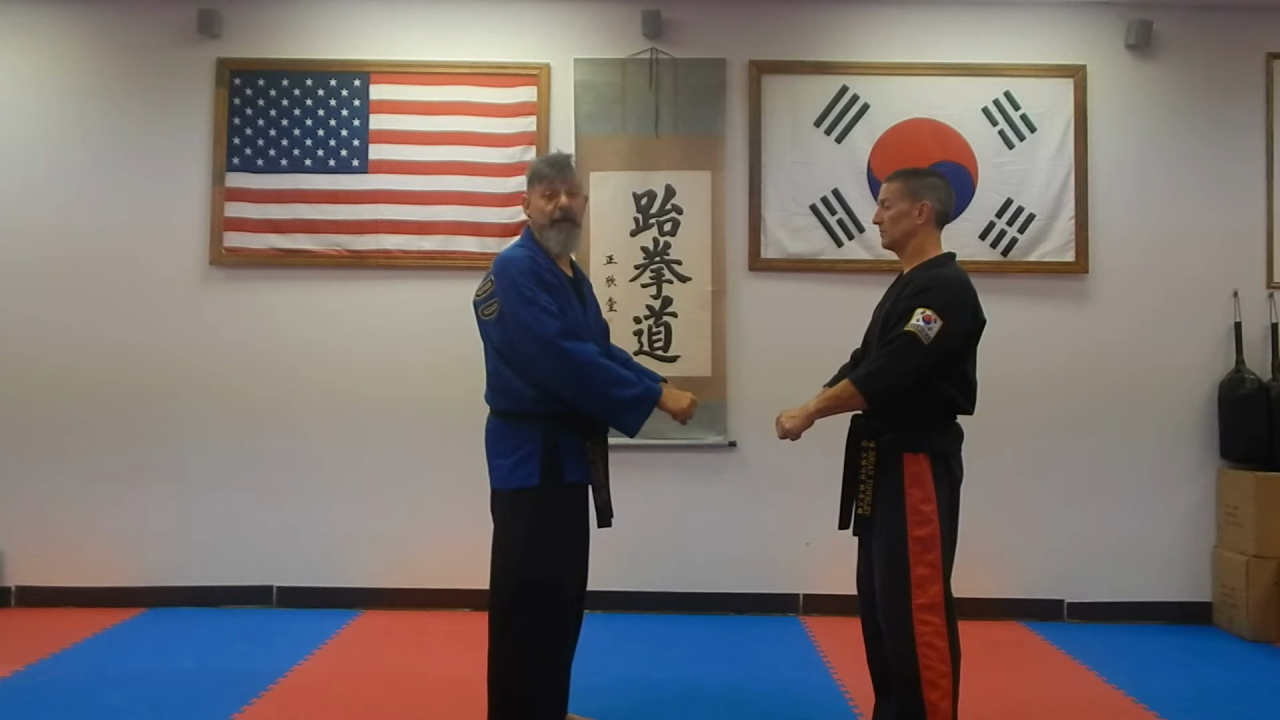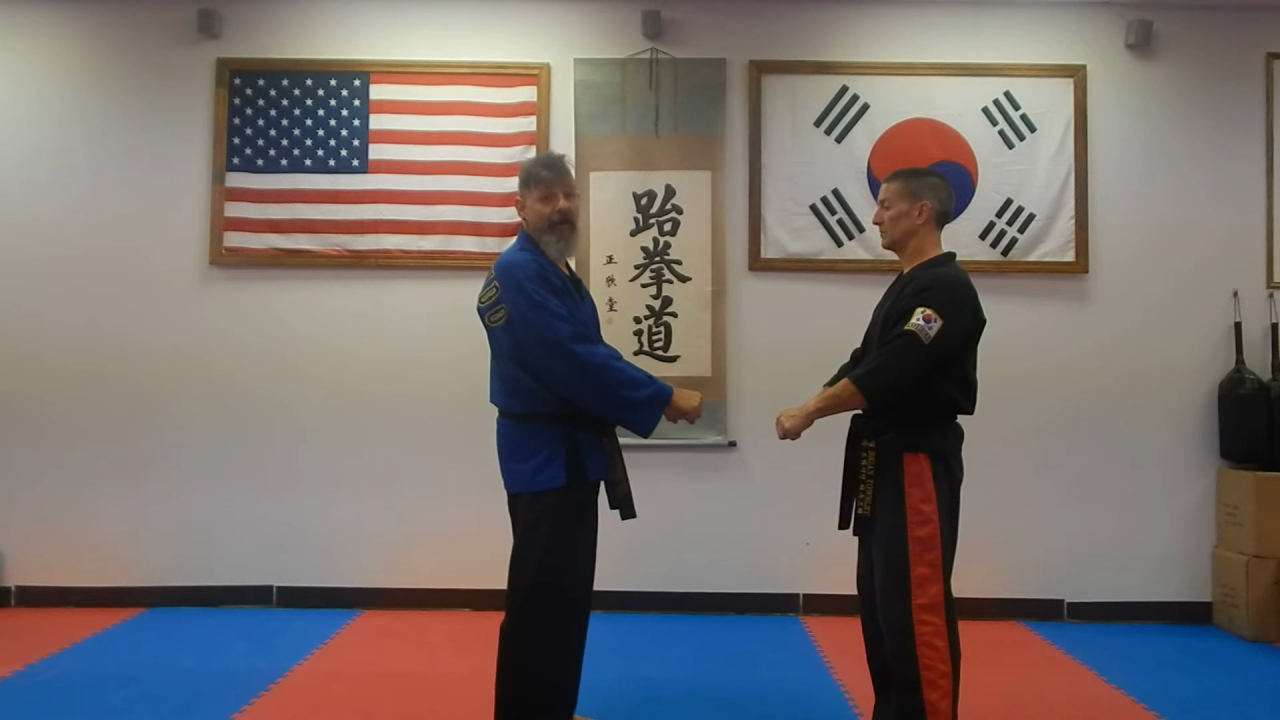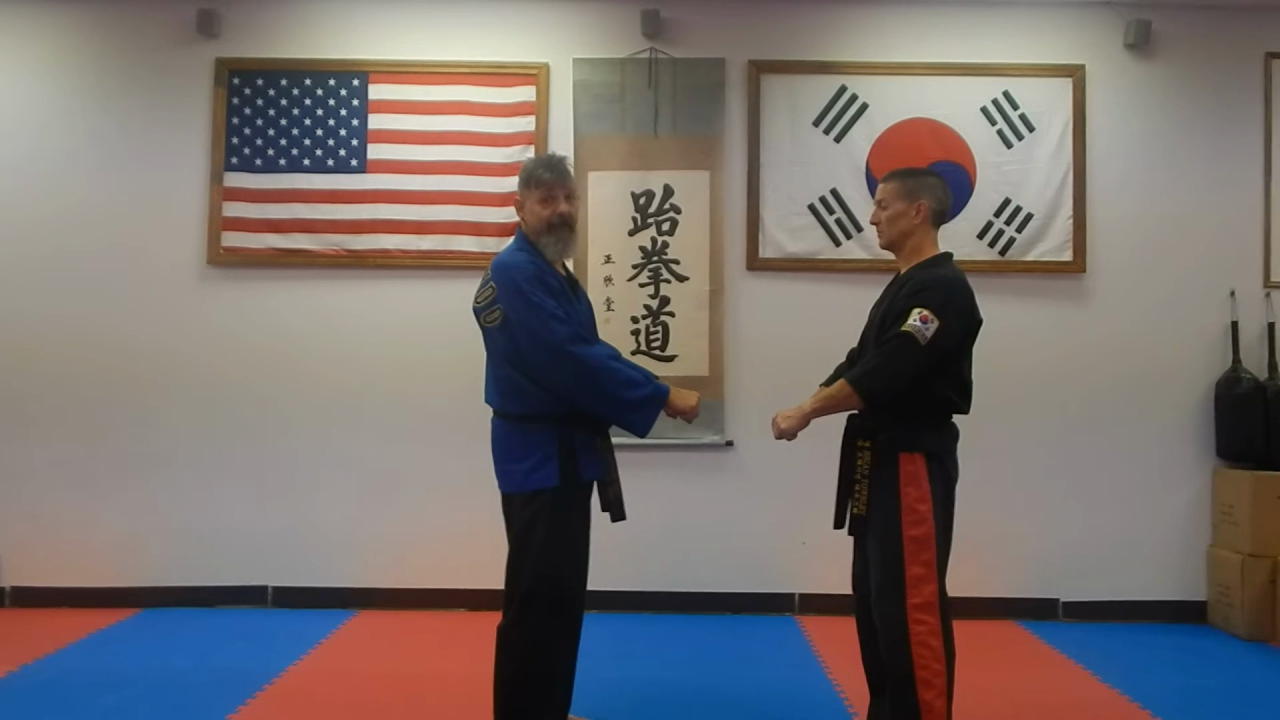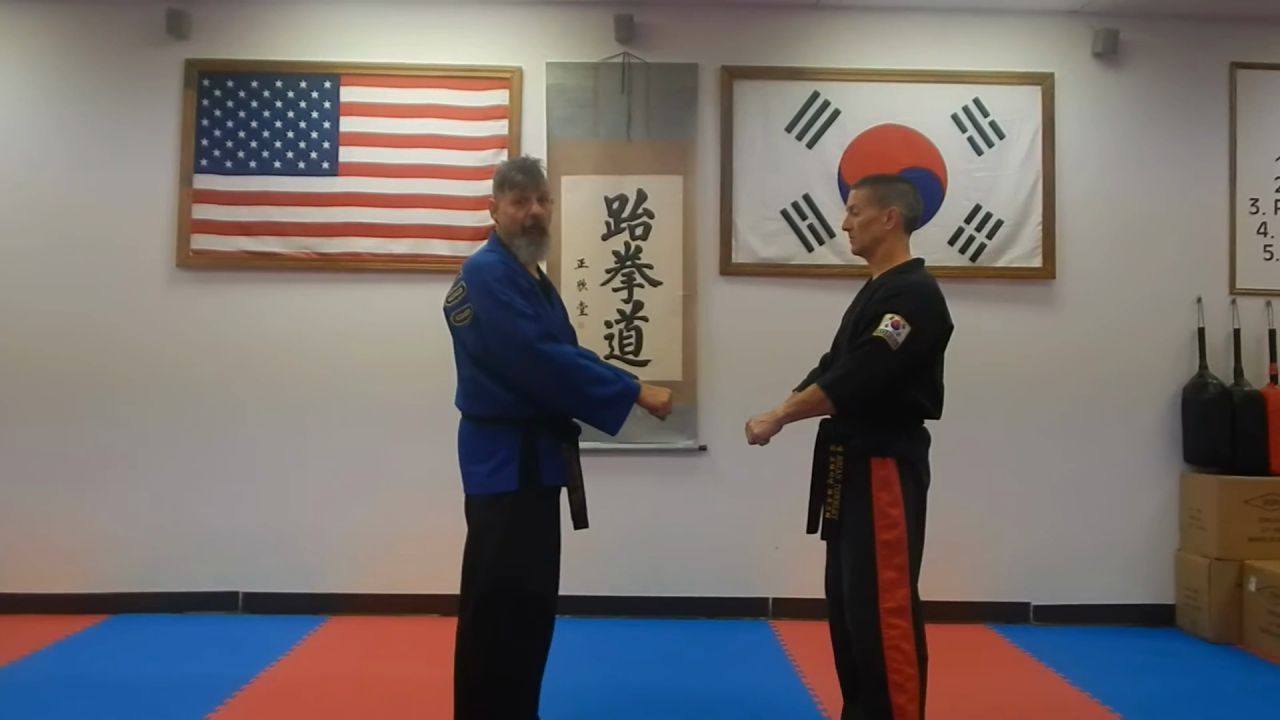
dt=0.5s
person 1, frame 1
left shoulder: (570, 275)
right shoulder: (515, 269)
left elbow: (600, 350)
right elbow: (565, 359)
left wrist: (658, 385)
right wrist: (654, 397)
left hip: (566, 448)
right hip: (531, 454)
left knee: (562, 592)
right knee: (528, 597)
person 1, frame 2
left shoulder: (558, 272)
right shoulder: (519, 273)
left elbow: (592, 352)
right elbow: (575, 361)
left wrist: (655, 391)
right wrist: (663, 397)
left hip: (568, 449)
right hip: (545, 452)
left knee: (567, 590)
right knee: (542, 596)
person 1, frame 3
left shoulder: (555, 272)
right shoulder: (515, 273)
left elbow: (590, 350)
right elbow: (573, 362)
left wrist: (654, 387)
right wrist: (661, 396)
left hip: (562, 449)
right hip: (539, 452)
left knee: (561, 592)
right knee: (539, 596)
person 1, frame 4
left shoulder: (531, 278)
right shoulder: (486, 275)
left elbow: (566, 352)
right elbow: (542, 360)
left wrist: (630, 385)
right wrist: (633, 393)
left hip: (535, 452)
right hip: (504, 458)
left knee: (533, 598)
right knee: (497, 601)
person 2, frame 1
left shoulder: (945, 289)
right shoulder: (906, 286)
left elbow: (887, 374)
right elbow: (865, 365)
left wrist: (809, 413)
right wrist: (809, 409)
left hip: (919, 463)
right hip: (886, 459)
left knee: (917, 602)
right knee: (881, 596)
person 2, frame 2
left shoulder: (945, 289)
right shoulder: (906, 286)
left elbow: (887, 375)
right elbow: (864, 365)
left wrist: (809, 412)
right wrist: (810, 409)
left hip: (918, 462)
right hip: (886, 458)
left knee: (916, 602)
right knee: (881, 595)
person 2, frame 3
left shoulder: (942, 288)
right shoulder: (904, 286)
left elbow: (883, 375)
right elbow: (859, 365)
left wrist: (805, 413)
right wrist: (806, 410)
left hip: (914, 462)
right hip: (882, 458)
left knee: (911, 601)
right knee: (876, 595)
person 2, frame 4
left shoulder: (914, 295)
right shoulder: (876, 292)
left elbow: (856, 380)
right elbow: (833, 371)
left wrist: (778, 418)
right wrist: (779, 414)
left hip: (886, 467)
right hip: (855, 462)
left knee: (883, 605)
right knee: (849, 599)
